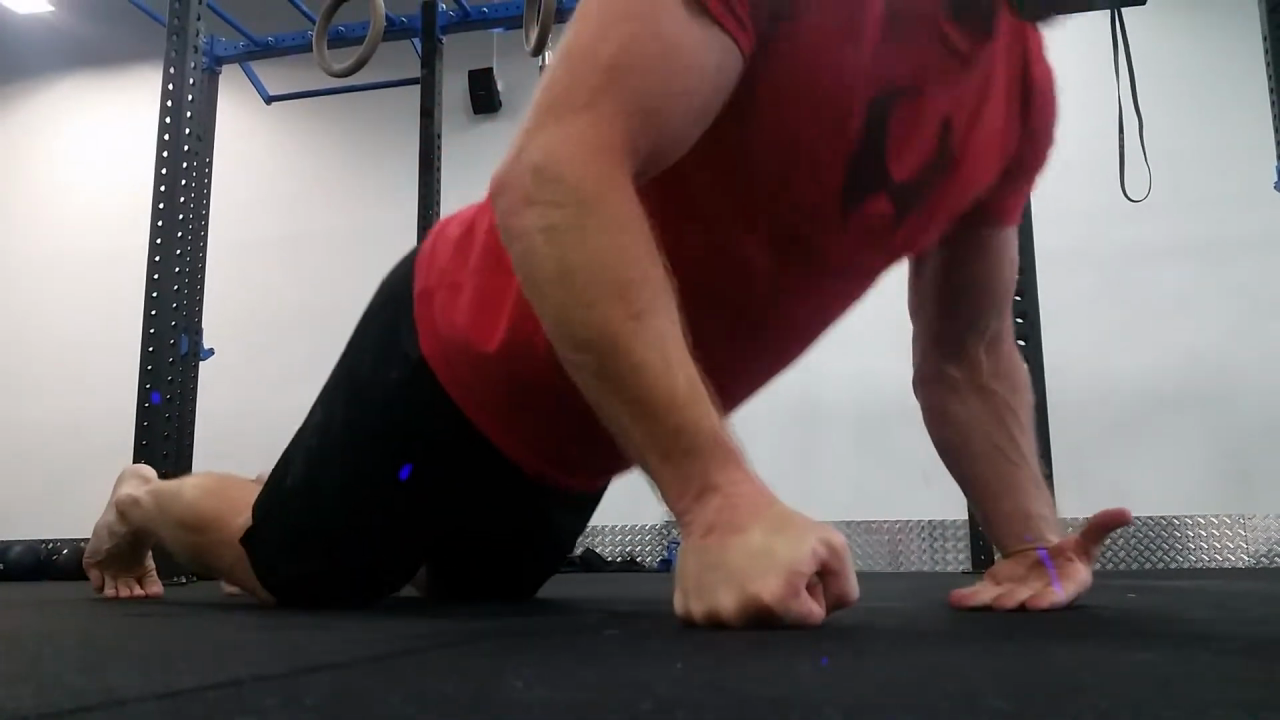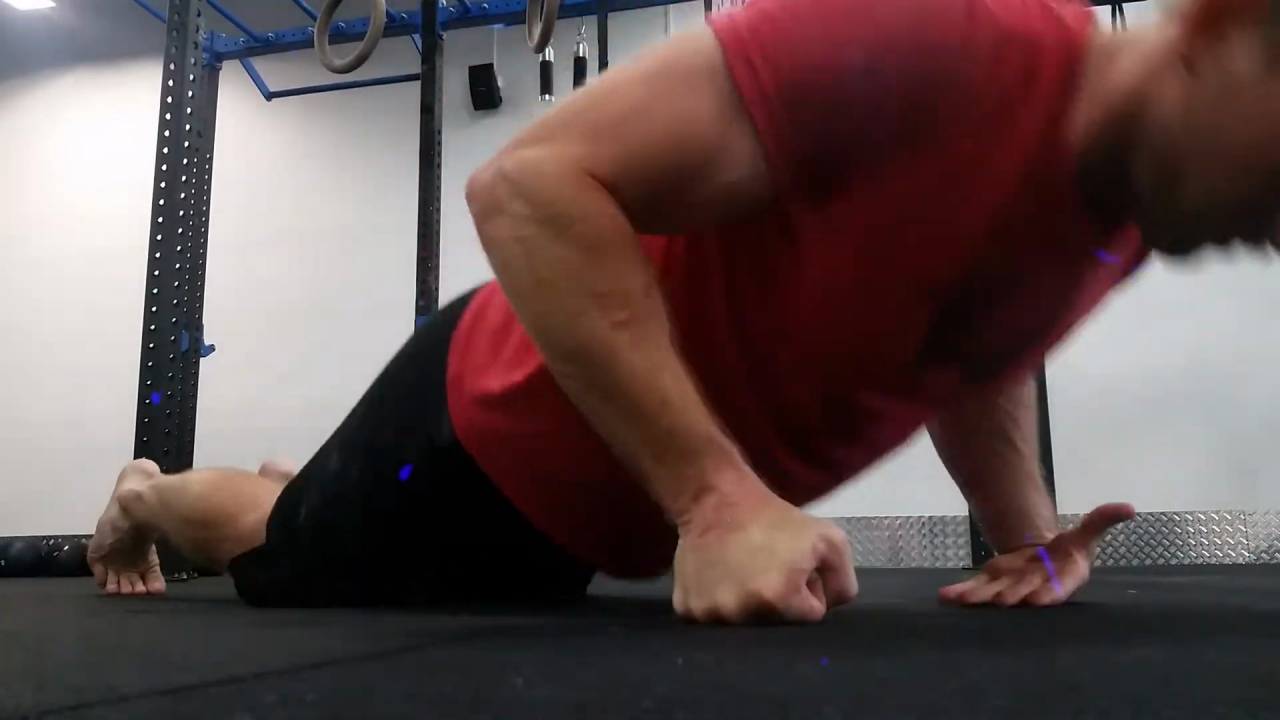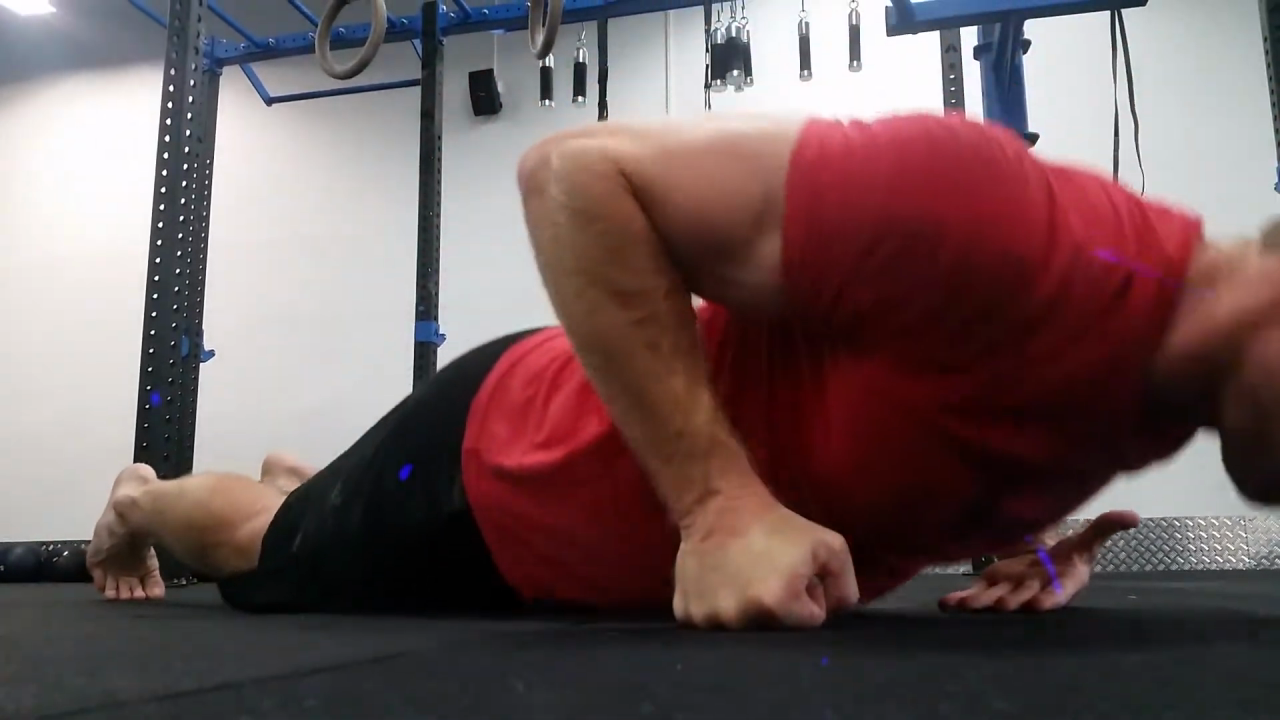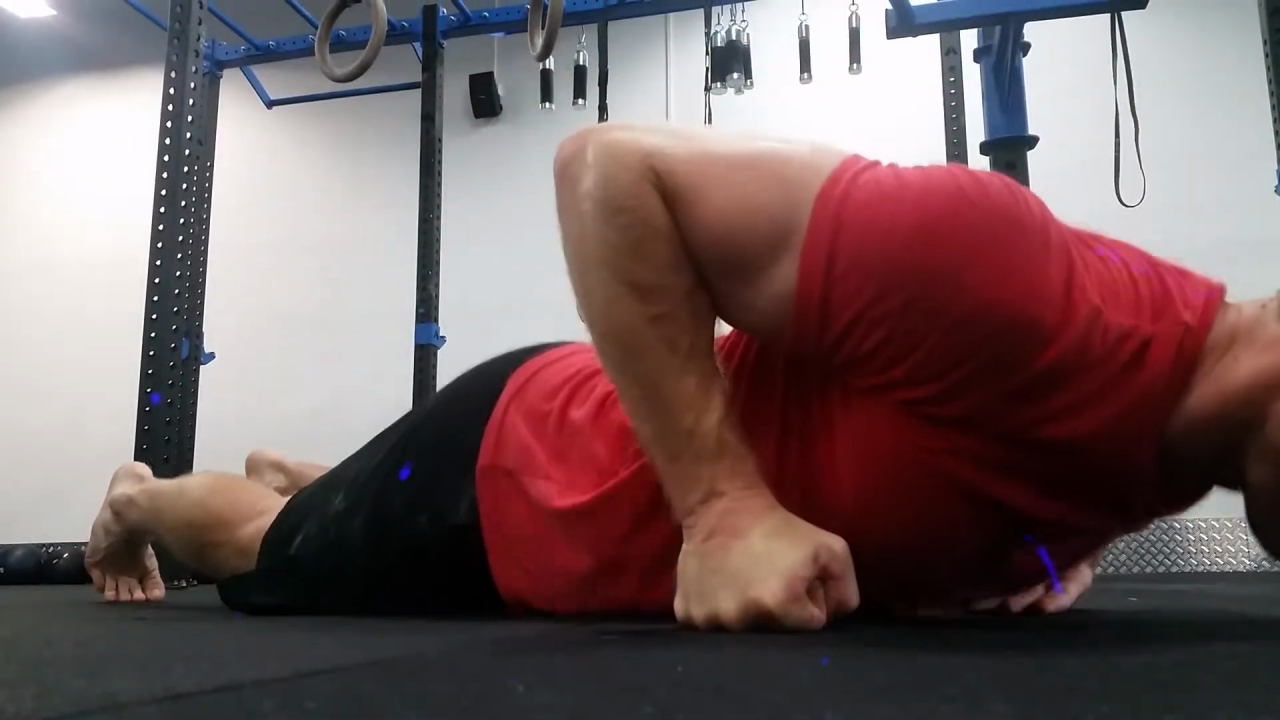
dt=0.3s
person 1, frame 1
left shoulder: (1027, 95)
left elbow: (968, 346)
right elbow: (555, 176)
left wrist: (1024, 543)
right wrist: (726, 501)
left hip: (601, 422)
right hip: (470, 368)
left knee: (448, 583)
right knee: (280, 573)
left ankle: (304, 498)
right ankle: (141, 501)
person 1, frame 2
left shoulder: (1125, 211)
right elbow: (531, 184)
left wrist: (1026, 539)
right wrist: (723, 500)
right hip: (497, 430)
left knee: (450, 606)
right knee: (286, 570)
left ankle: (312, 486)
right ankle: (148, 494)
person 1, frame 3
left shoulder: (1180, 353)
right shoulder: (1002, 237)
right elbow: (575, 174)
left wrist: (1012, 527)
right wrist: (723, 506)
right hip: (510, 480)
right knee: (280, 567)
left ankle: (305, 481)
right ankle: (143, 501)
person 1, frame 4
left shoulder: (1184, 407)
right shoulder: (1027, 302)
right elbow: (610, 169)
left wrist: (1021, 544)
right wrist: (727, 507)
right hip: (518, 491)
right knee: (280, 563)
left ankle: (298, 478)
right ankle: (141, 497)
